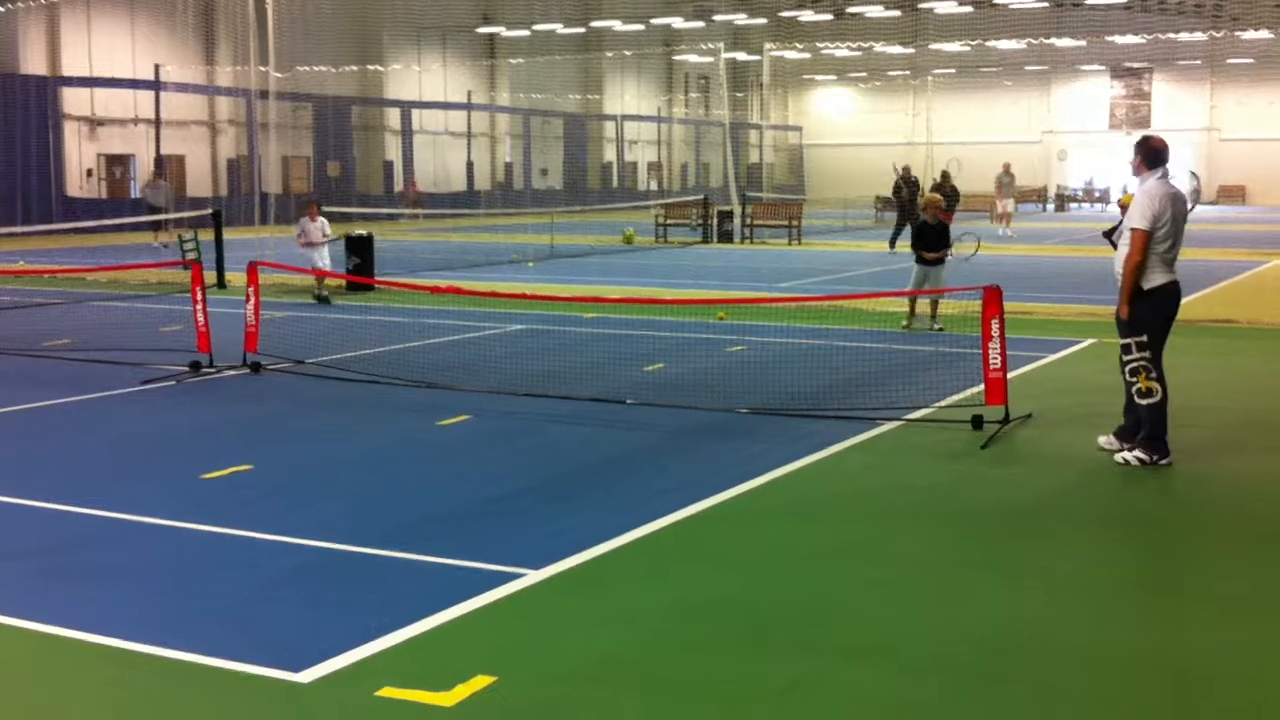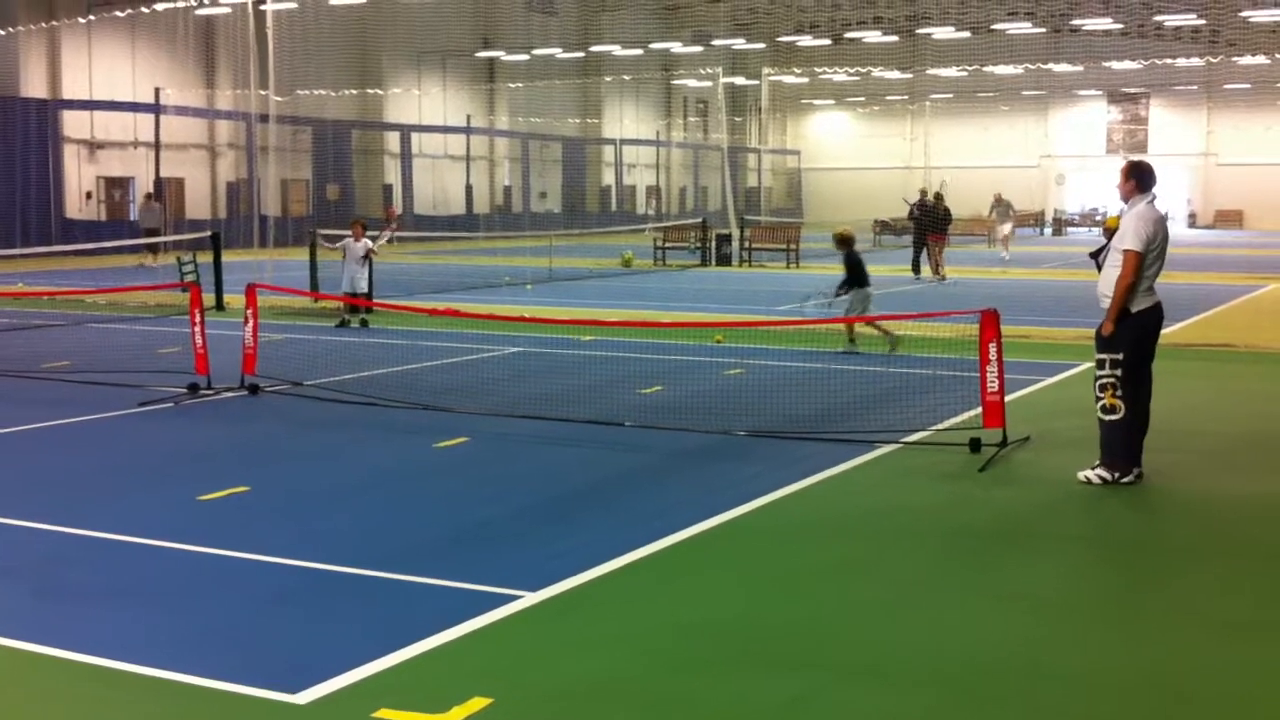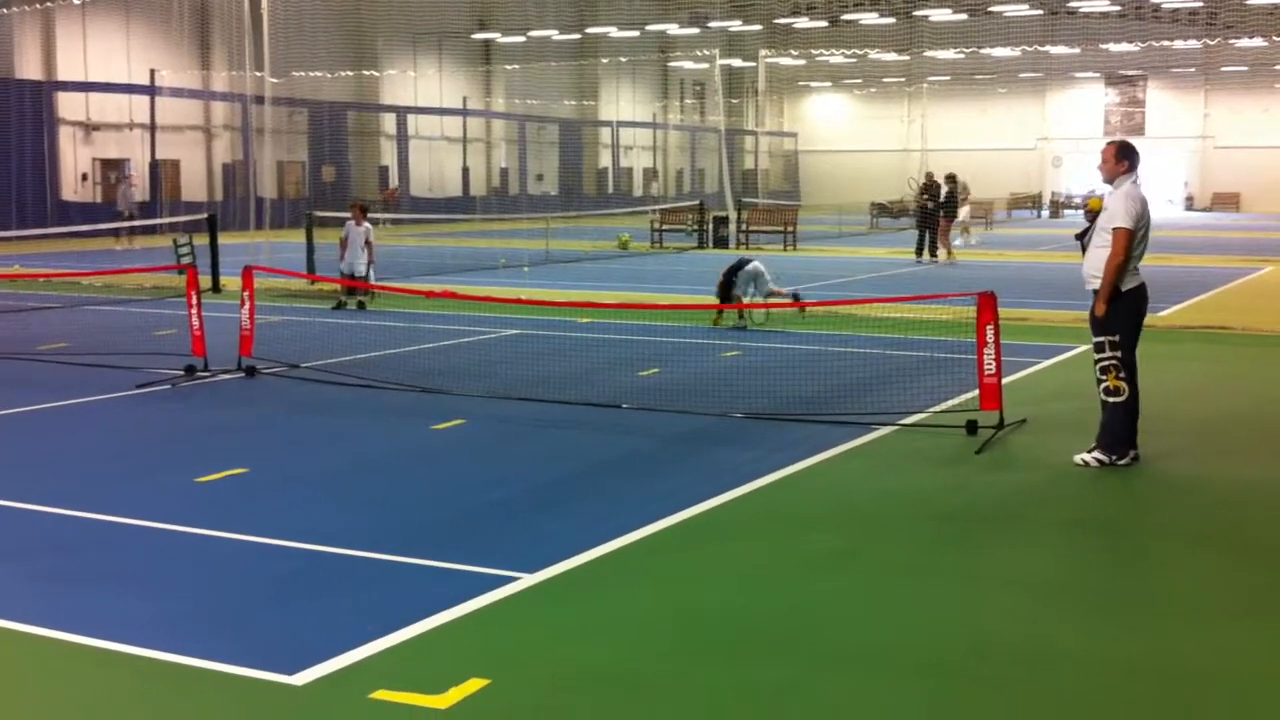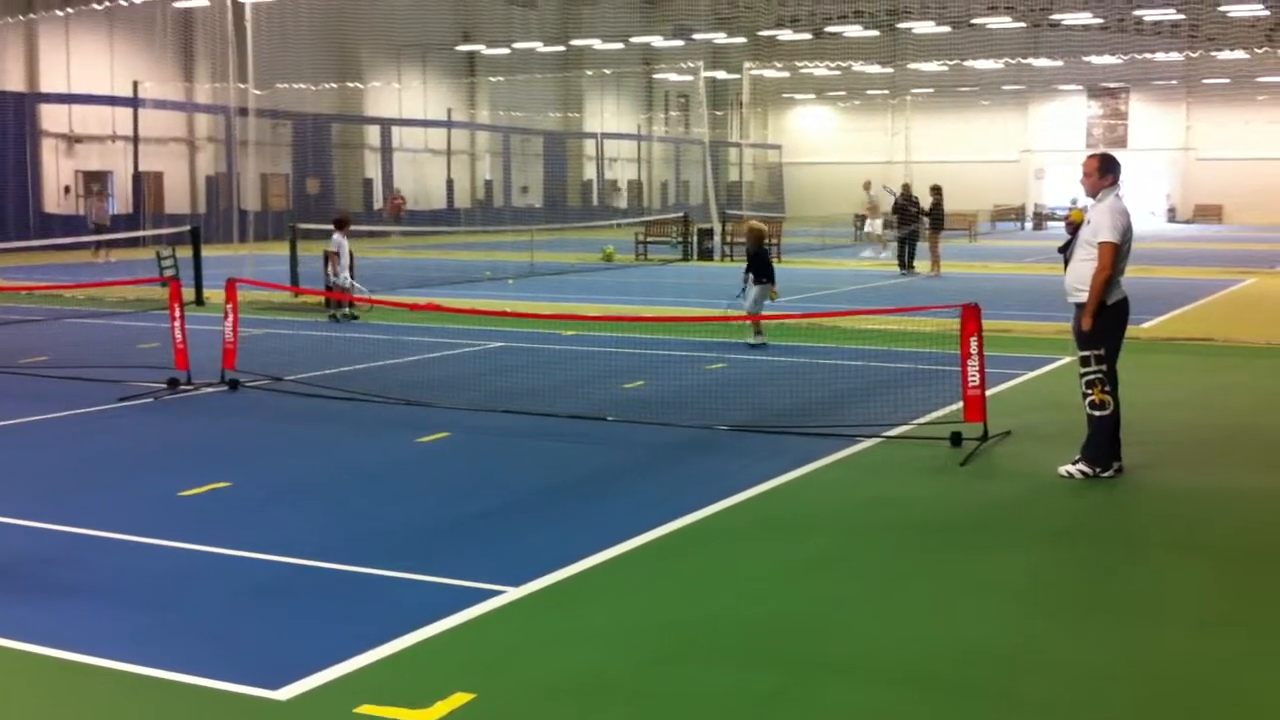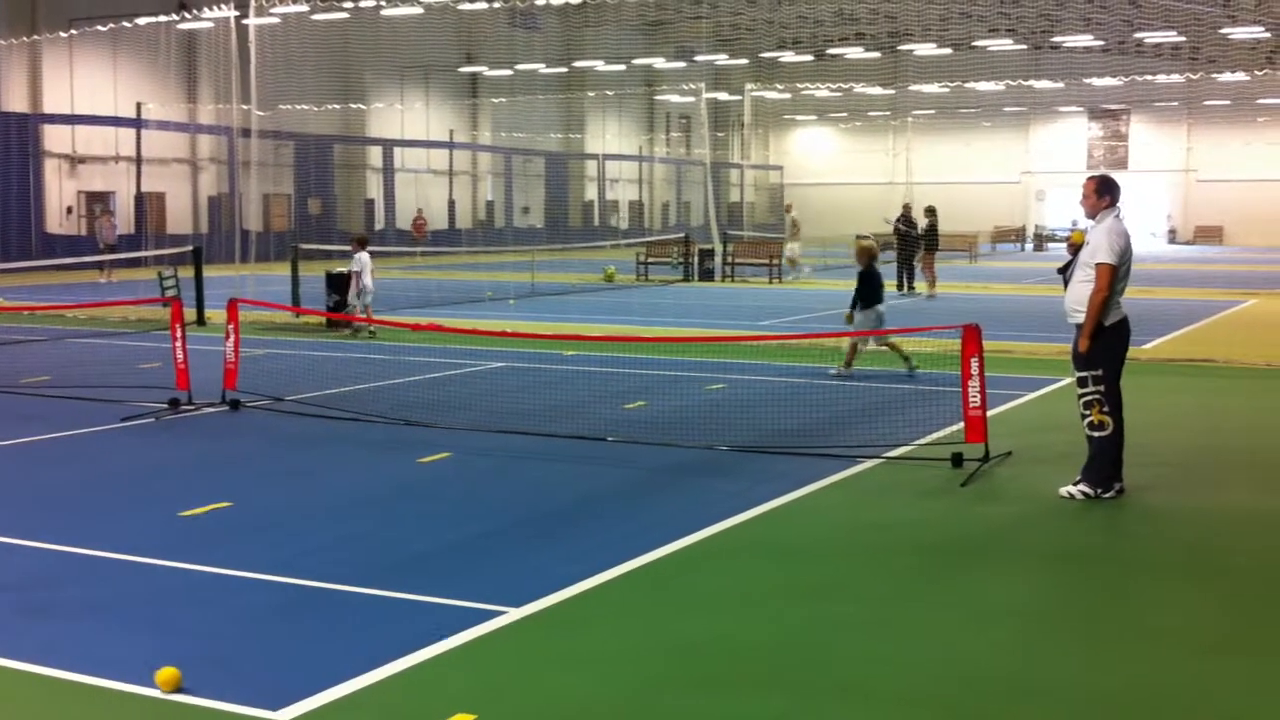
dt=1s
person 1, frame 1
left shoulder: (1147, 195)
right shoulder: (1176, 195)
left elbow: (1136, 256)
left wrist: (1124, 301)
right wrist: (1131, 221)
left hip: (1147, 293)
right hip: (1164, 288)
left knee: (1143, 370)
right knee: (1136, 366)
left ankle: (1154, 448)
right ankle: (1130, 433)
person 1, frame 2
left shoulder: (1137, 218)
right shoulder: (1154, 216)
left elbow: (1128, 277)
left wrist: (1110, 320)
right wrist: (1114, 241)
left hip: (1129, 316)
right hip: (1146, 311)
left knee: (1111, 391)
right knee: (1133, 390)
left ankle: (1116, 466)
right ankle: (1128, 461)
person 1, frame 3
left shoulder: (1124, 197)
right shoulder: (1125, 195)
left elbow: (1118, 255)
left wrist: (1102, 300)
right wrist: (1095, 221)
left hip: (1117, 296)
right hip: (1123, 294)
left knee: (1111, 372)
right knee: (1121, 371)
left ankle: (1113, 448)
right ankle: (1123, 444)
person 1, frame 4
left shoulder: (1109, 210)
right shoulder: (1101, 208)
left elbow: (1105, 269)
left wrist: (1089, 314)
right wrist: (1077, 233)
left hip: (1100, 310)
right hip: (1096, 308)
left knee: (1096, 384)
right knee: (1099, 384)
left ankle: (1098, 460)
right ankle: (1106, 455)
person 1, frame 5
left shoulder: (1107, 231)
right shoulder: (1104, 229)
left elbow: (1102, 290)
left wrist: (1085, 335)
right wrist: (1079, 254)
left hip: (1099, 330)
right hip: (1104, 329)
left knee: (1096, 406)
right knee: (1105, 405)
left ankle: (1099, 481)
right ankle: (1107, 476)
